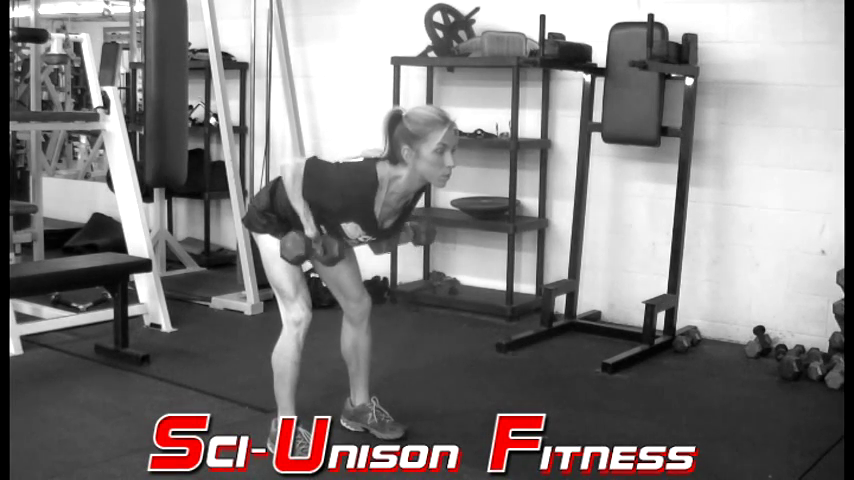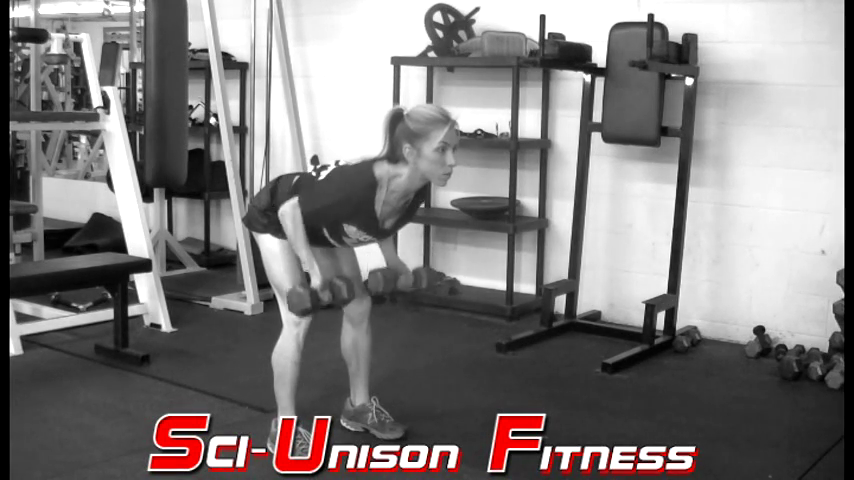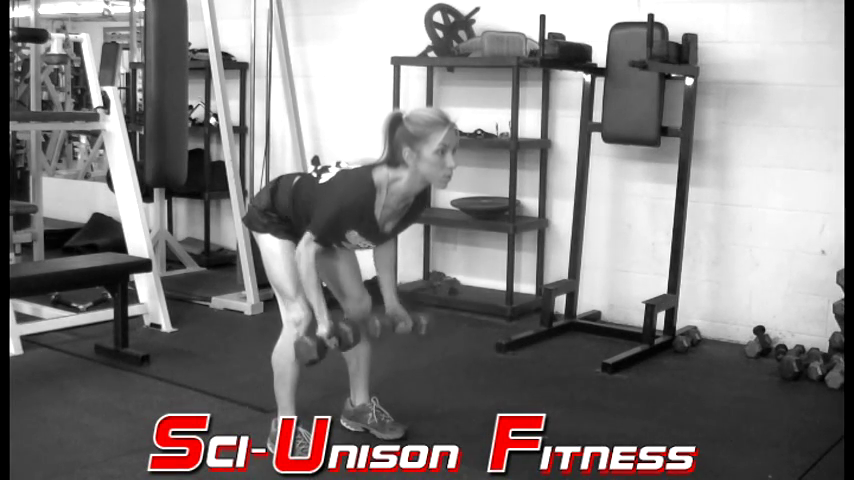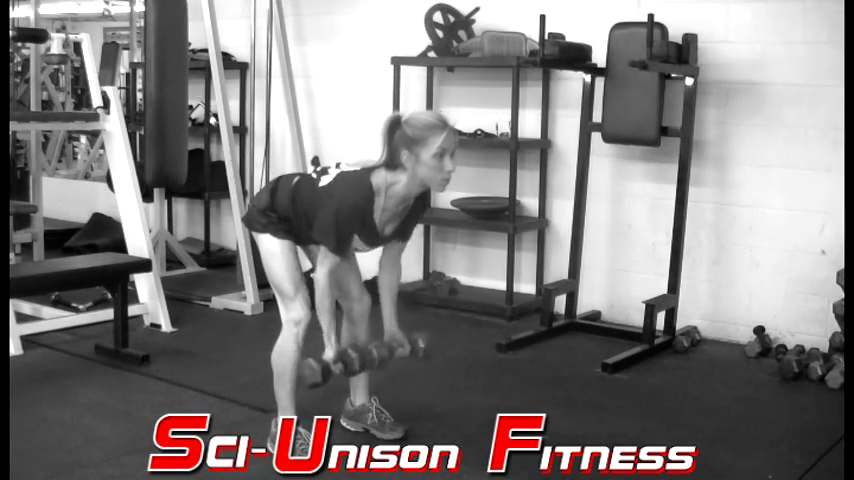
dt=0.3s
person 1, frame 1
left shoulder: (415, 187)
right shoulder: (360, 180)
right elbow: (291, 170)
left wrist: (393, 227)
right wrist: (309, 226)
left hip: (325, 222)
right hip: (277, 216)
left knee: (358, 305)
right knee: (298, 315)
left ankle: (359, 406)
person 1, frame 2
left shoulder: (417, 190)
right shoulder: (359, 183)
right elbow: (289, 211)
left wrist: (392, 260)
right wrist: (314, 273)
left hip: (324, 224)
right hip: (276, 218)
left knee: (359, 306)
right knee: (298, 316)
left ankle: (360, 405)
person 1, frame 3
left shoulder: (416, 196)
right shoulder: (357, 191)
left elbow: (383, 240)
right elbow: (306, 250)
left wrist: (391, 302)
right wrist: (322, 319)
left hip: (319, 220)
right hip: (276, 217)
left knee: (359, 304)
right knee: (298, 315)
left ankle: (359, 406)
person 1, frame 4
left shoulder: (416, 199)
right shoulder: (354, 196)
left elbow: (391, 257)
right elbow: (325, 270)
left wrist: (390, 325)
right wrist: (330, 344)
left hip: (316, 220)
right hip: (275, 216)
left knee: (359, 304)
right knee: (297, 314)
left ankle: (359, 405)
